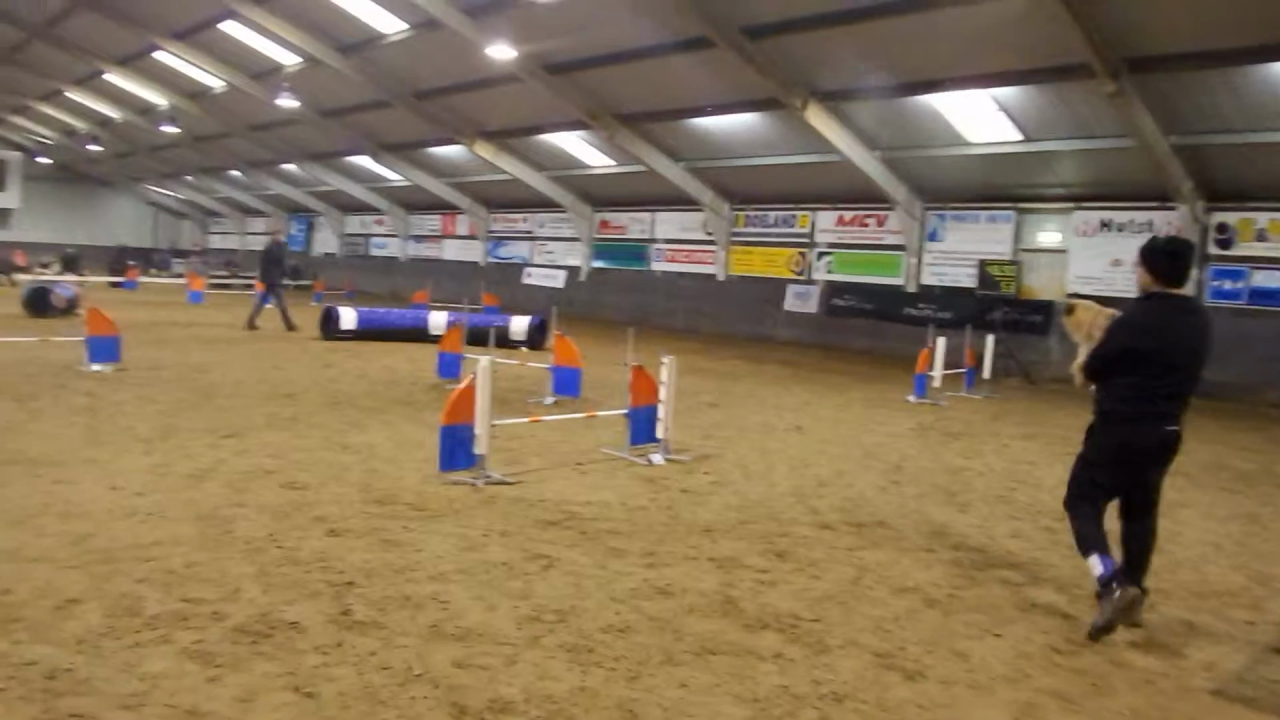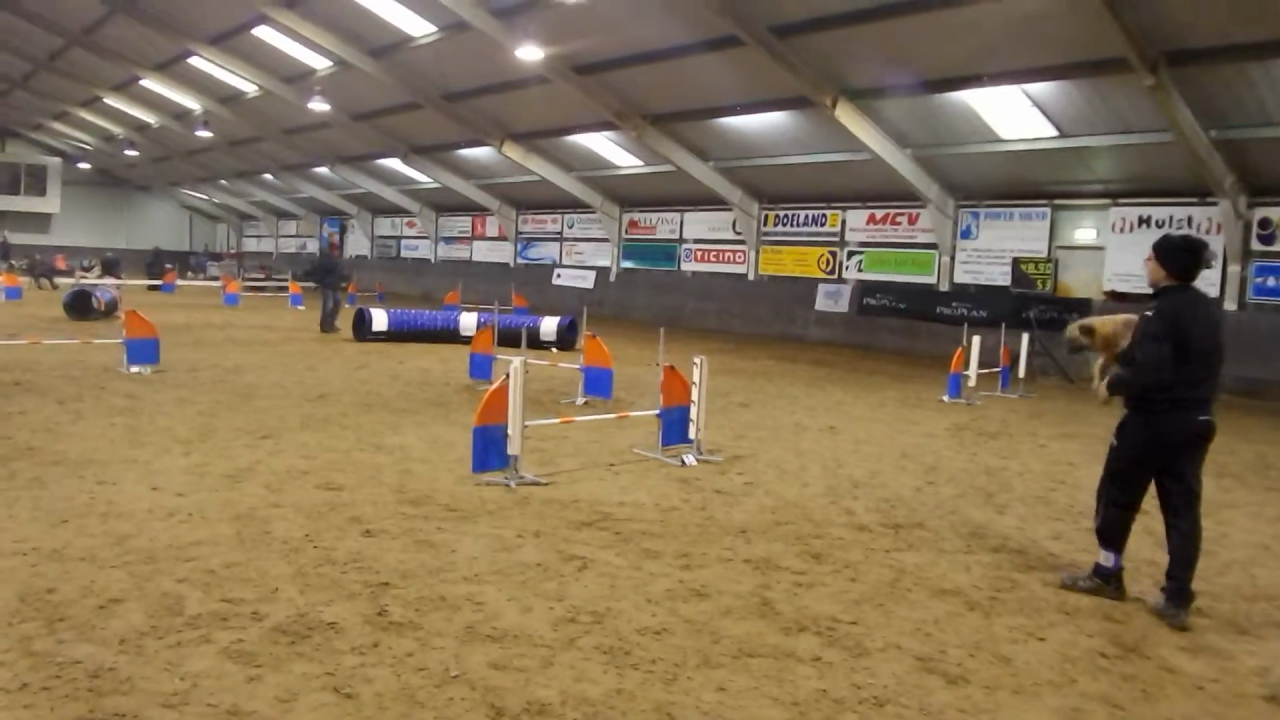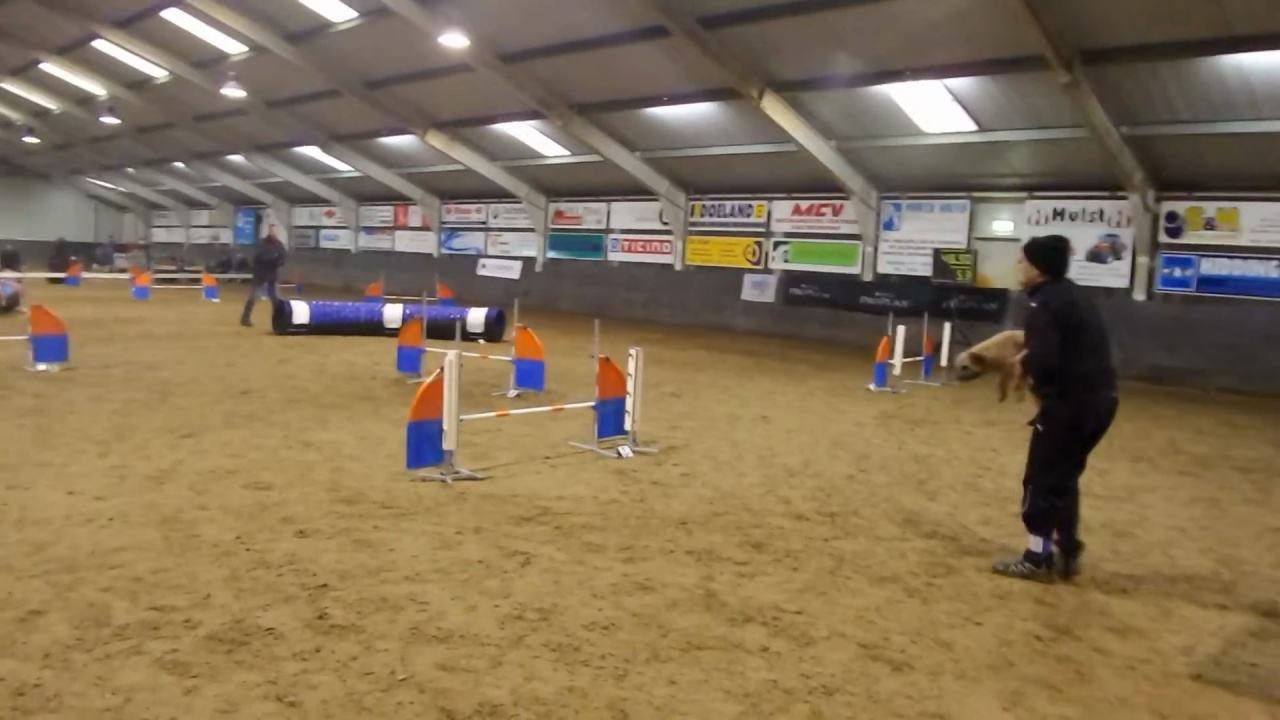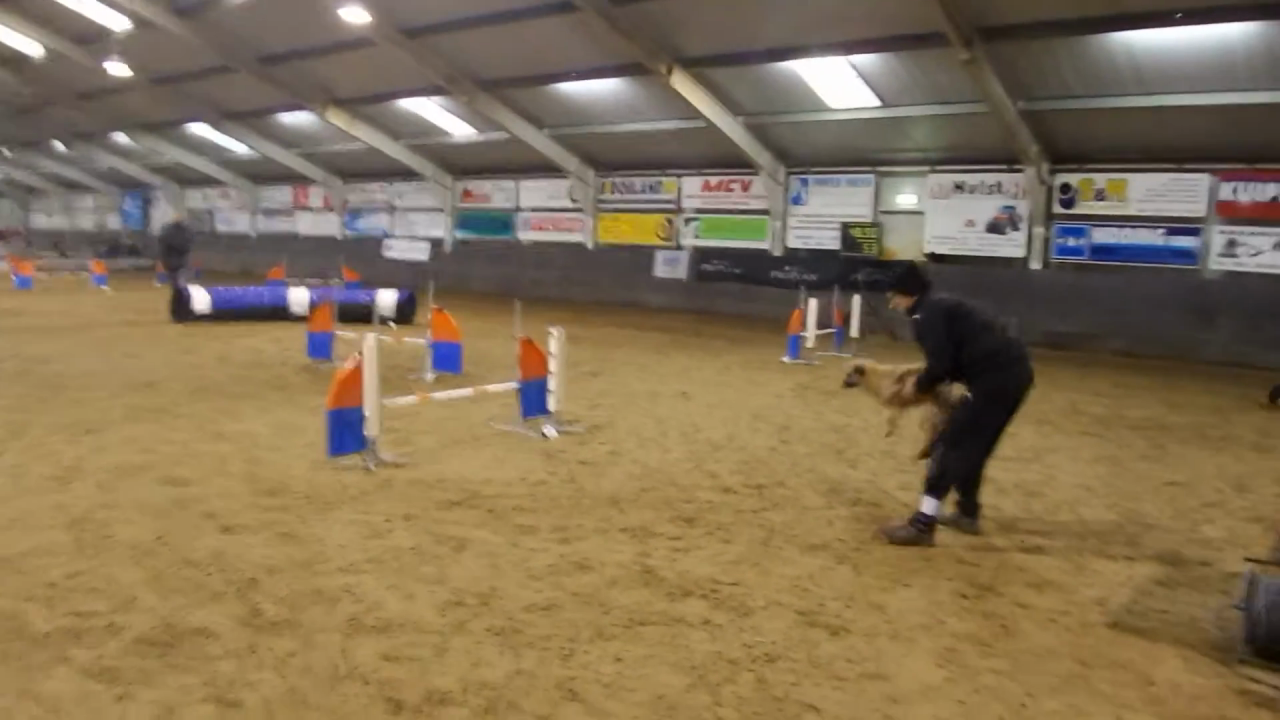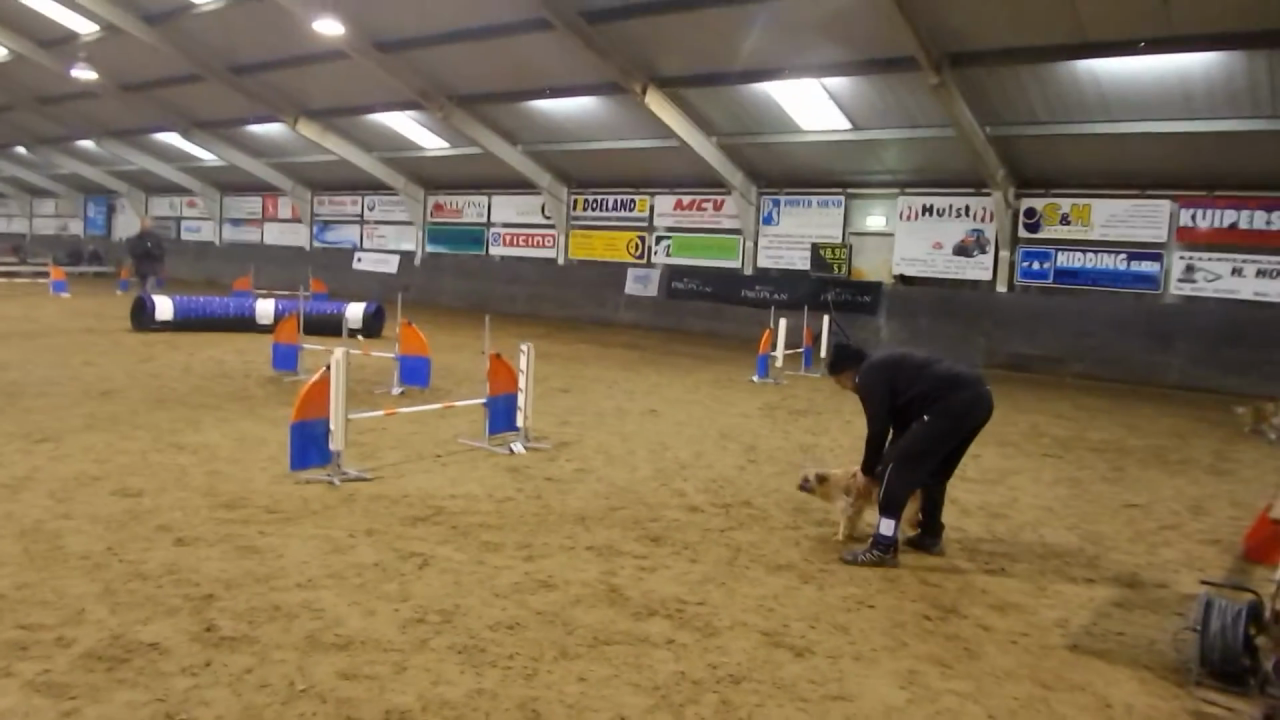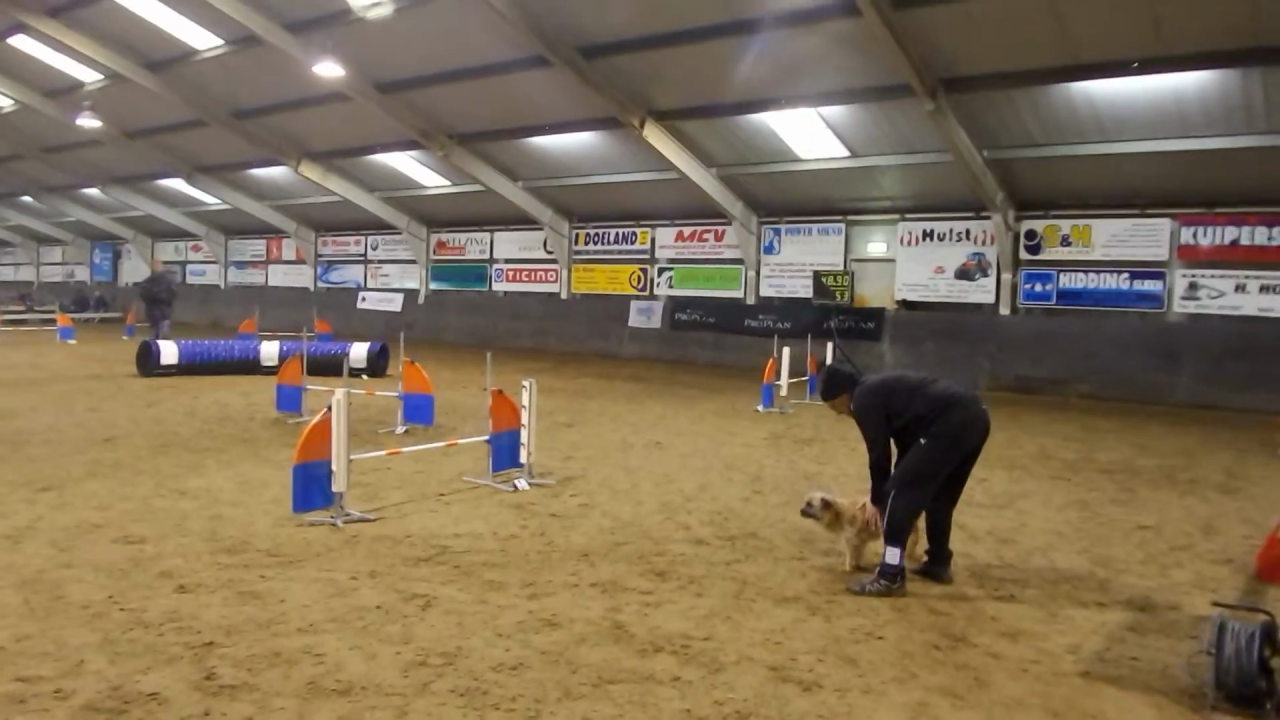
dt=0.4s
person 1, frame 1
left shoulder: (1135, 319)
right shoulder: (1199, 320)
left elbow: (1093, 371)
left wrist: (1115, 370)
left hip: (1119, 429)
right hip: (1166, 432)
left knee: (1083, 502)
right knee: (1141, 513)
left ankle: (1111, 584)
right ankle: (1130, 596)
person 1, frame 2
left shoulder: (1160, 313)
right shoulder: (1206, 308)
left elbow: (1150, 373)
left wrist: (1112, 384)
right wrist: (1128, 357)
left hip: (1152, 422)
right hip: (1197, 423)
left knee: (1117, 497)
right knee: (1183, 509)
left ankle: (1107, 576)
right ankle: (1178, 601)
person 1, frame 3
left shoulder: (1044, 304)
right shoulder: (1074, 296)
left elbow: (1044, 360)
left wrist: (1026, 363)
right wrist: (1033, 357)
left hip: (1069, 403)
right hip: (1101, 399)
left knee: (1041, 479)
right knee: (1065, 475)
left ankle: (1038, 558)
right ankle: (1068, 551)
person 1, frame 4
left shoulder: (926, 315)
right shoulder: (942, 307)
left elbow: (940, 366)
left wrist: (917, 387)
right wrist: (925, 383)
left hip: (996, 377)
right hip: (1017, 371)
left knee: (950, 445)
right knee: (973, 445)
left ankle: (922, 525)
right ankle: (967, 513)
person 1, frame 5
left shoulder: (868, 376)
right shoulder: (885, 368)
left elbow: (878, 429)
right elbow: (902, 422)
left wrist: (867, 472)
right wrist: (879, 466)
left hip: (954, 404)
right hip: (978, 397)
left knee: (897, 468)
right knee: (933, 470)
left ankle: (883, 548)
right ankle: (931, 536)
person 1, frame 6
left shoulder: (864, 400)
right shoulder: (881, 389)
left elbow: (879, 455)
right elbow: (907, 445)
left wrist: (878, 502)
left hip: (950, 425)
right hip: (975, 416)
left knee: (899, 495)
right knee: (940, 496)
left ankle: (890, 578)
right ankle: (939, 564)
